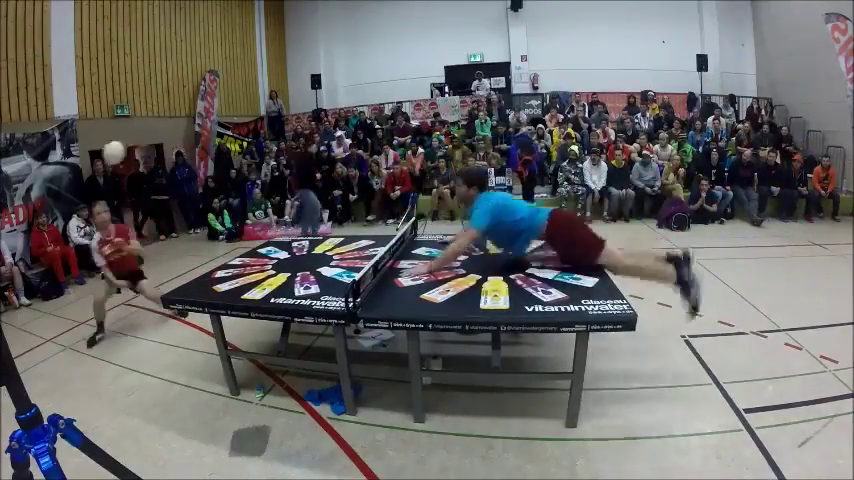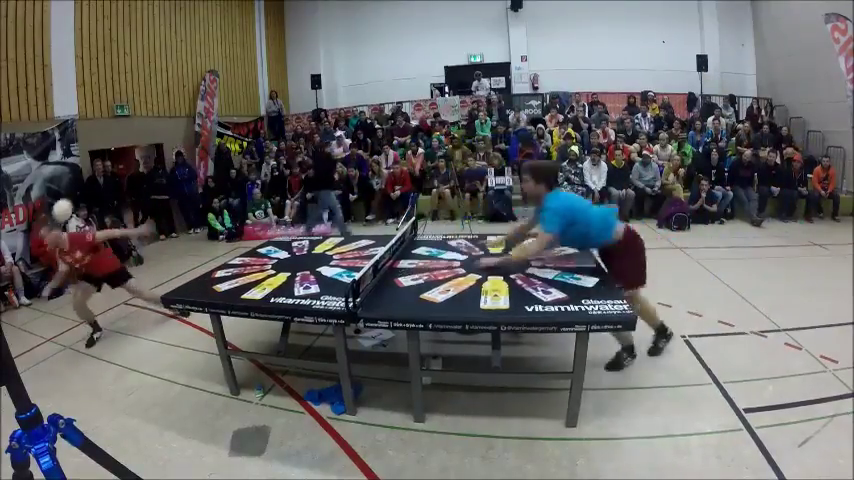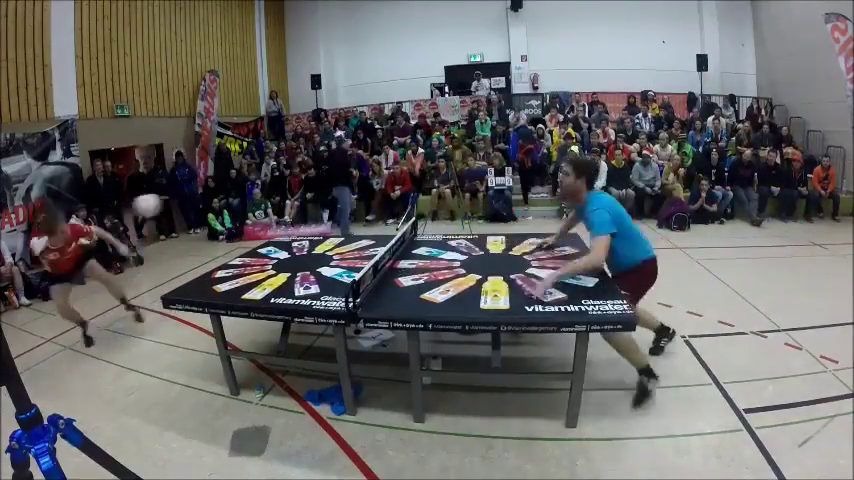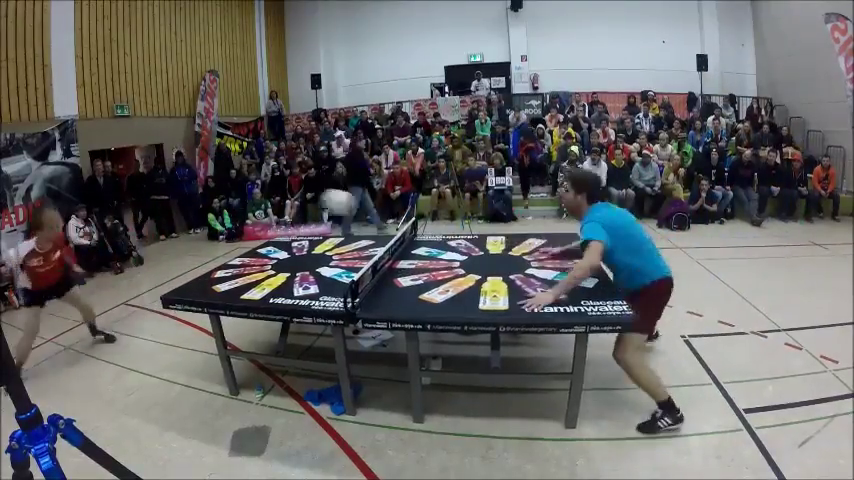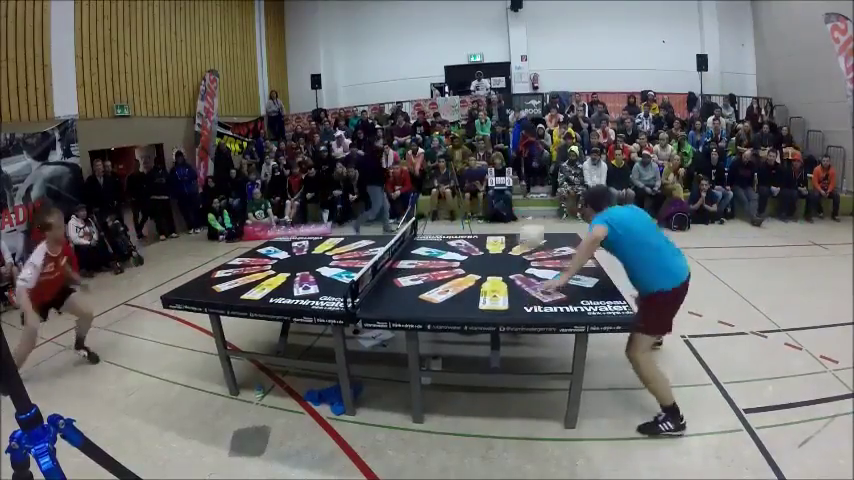
dt=0.2s
person 1, frame 1
left shoulder: (484, 205)
right shoulder: (488, 200)
left elbow: (461, 245)
right elbow: (465, 239)
left wrist: (429, 268)
left hip: (559, 227)
right hip: (556, 223)
left knee: (619, 264)
right knee: (617, 259)
left ankle: (679, 275)
right ankle: (675, 261)
person 1, frame 2
left shoulder: (557, 206)
right shoulder: (551, 200)
left elbow: (535, 249)
right elbow: (527, 226)
left wrist: (499, 260)
right wrist: (500, 242)
left hip: (622, 246)
right hip: (610, 246)
right knee: (628, 296)
left ankle: (627, 349)
right ankle: (662, 332)
person 1, frame 3
left shoulder: (599, 209)
right shoulder: (589, 201)
left elbow: (597, 258)
right elbow: (573, 217)
left wrist: (554, 276)
right wrist: (554, 238)
left hip: (639, 267)
right hip: (627, 263)
left ankle: (646, 374)
right ankle: (663, 331)
person 1, frame 4
left shoulder: (594, 221)
right shoulder: (602, 211)
left elbow: (591, 262)
left wrist: (552, 294)
right wrist: (566, 249)
left hip: (652, 285)
right hip: (641, 279)
left knee: (624, 352)
left ankle: (669, 411)
right ankle: (647, 331)
person 1, frame 5
left shoulder: (602, 219)
right shoulder: (632, 210)
left elbow: (594, 238)
left wrist: (564, 277)
left hip: (665, 288)
right hip: (679, 273)
left knee: (637, 353)
right knee: (643, 304)
left ankle: (673, 417)
right ankle: (654, 336)
person 2, frame 1
left shoulder: (123, 229)
right shoulder: (96, 243)
left elbow: (138, 250)
right elbow: (104, 268)
left wrist: (130, 249)
right wrist: (115, 281)
left hip: (133, 271)
right hip: (113, 274)
left knee: (153, 295)
right knee: (98, 299)
right ankle: (100, 330)
person 2, frame 2
left shoulder: (78, 238)
right shoulder: (59, 252)
left elbow: (107, 234)
left wrist: (134, 231)
left hip: (111, 268)
right hip: (90, 273)
left knee: (140, 292)
right knee: (77, 303)
right ankle: (96, 329)
person 2, frame 3
left shoulder: (73, 229)
right shoulder: (38, 245)
left elbow: (96, 231)
left wrist: (118, 244)
left hip: (79, 257)
right hip: (57, 272)
left knee: (106, 278)
right knee: (61, 307)
left ankle: (127, 305)
right ankle: (83, 327)
person 2, frame 4
left shoulder: (58, 237)
right shoulder: (22, 251)
left wrist: (73, 266)
left hip: (58, 279)
right hip: (33, 289)
left knee: (86, 307)
right knee: (30, 332)
left ankle: (94, 331)
right ankle: (16, 369)
person 2, frame 5
left shoulder: (62, 244)
right shoulder: (38, 259)
right elbow: (21, 289)
left wrist: (77, 280)
right wrist: (31, 316)
left hip: (57, 290)
right hip: (35, 299)
left knee: (87, 312)
right knee: (28, 344)
left ankle: (80, 346)
